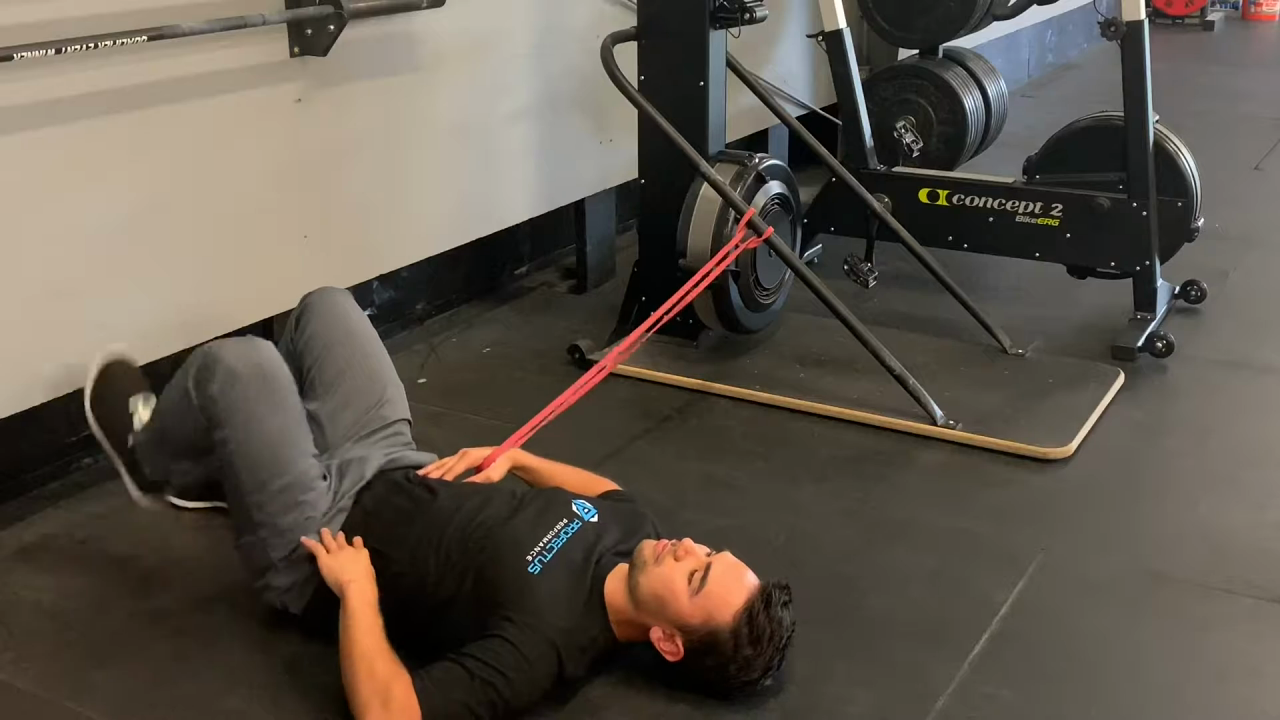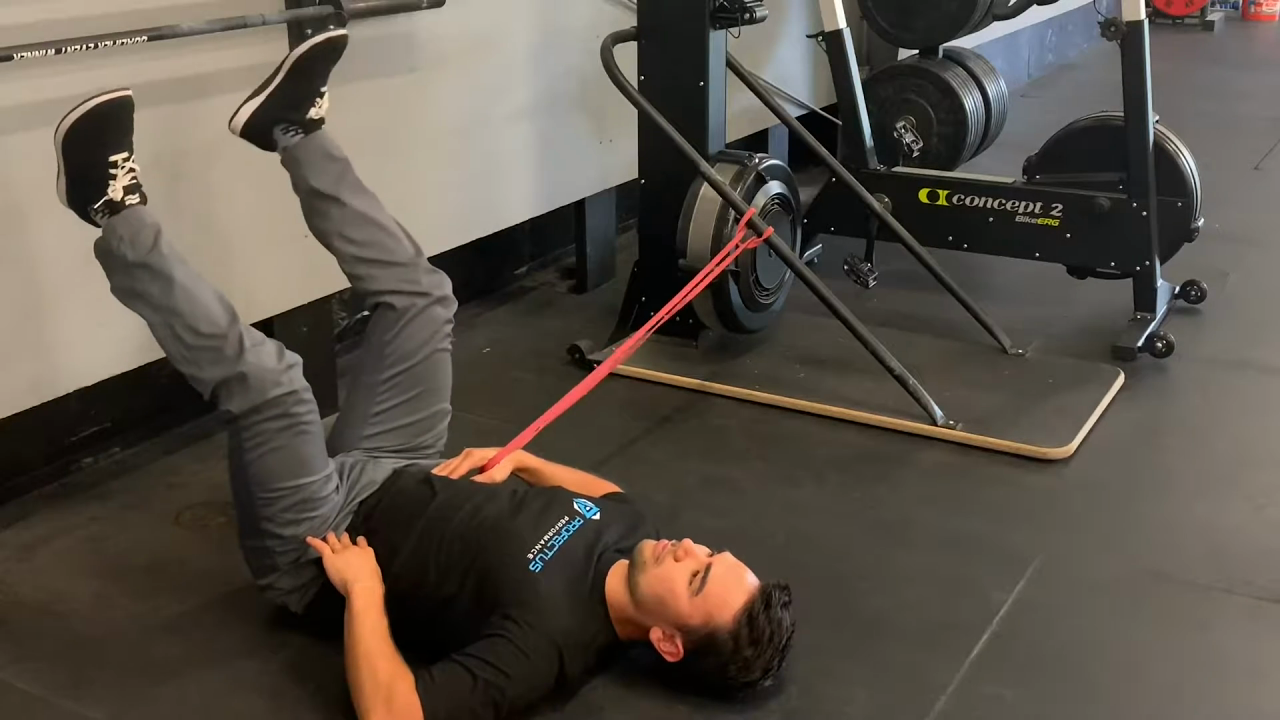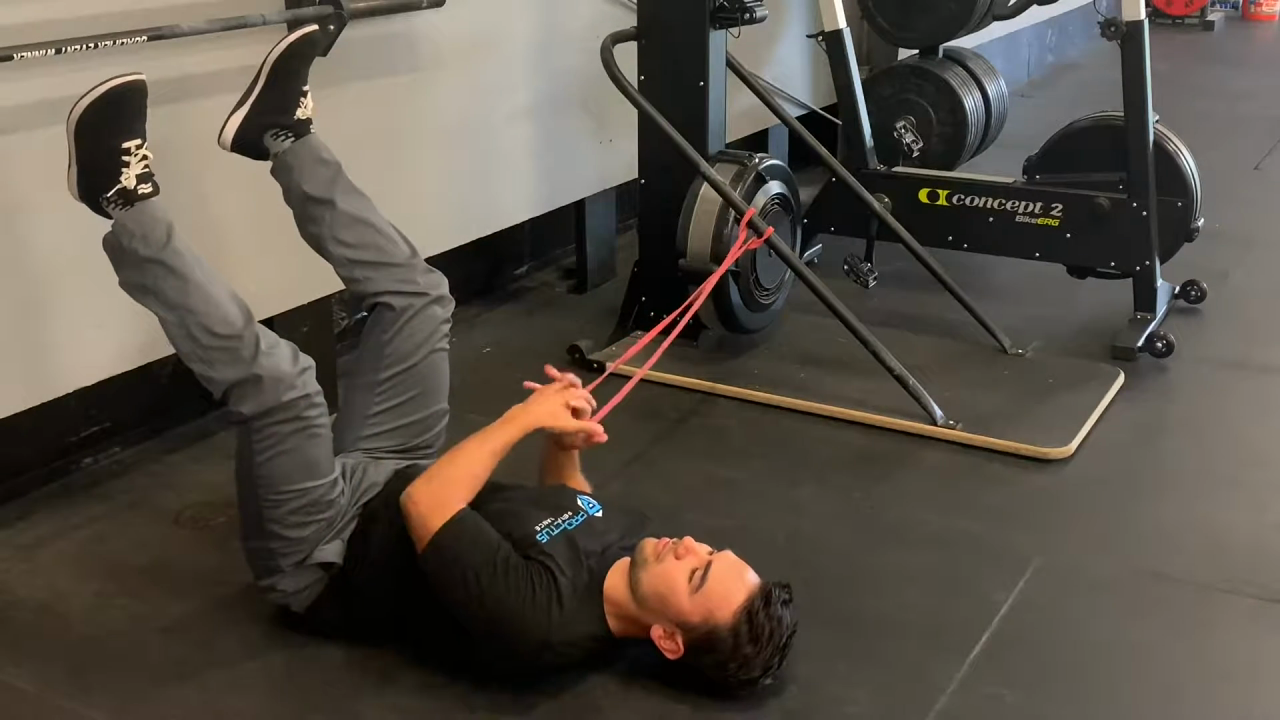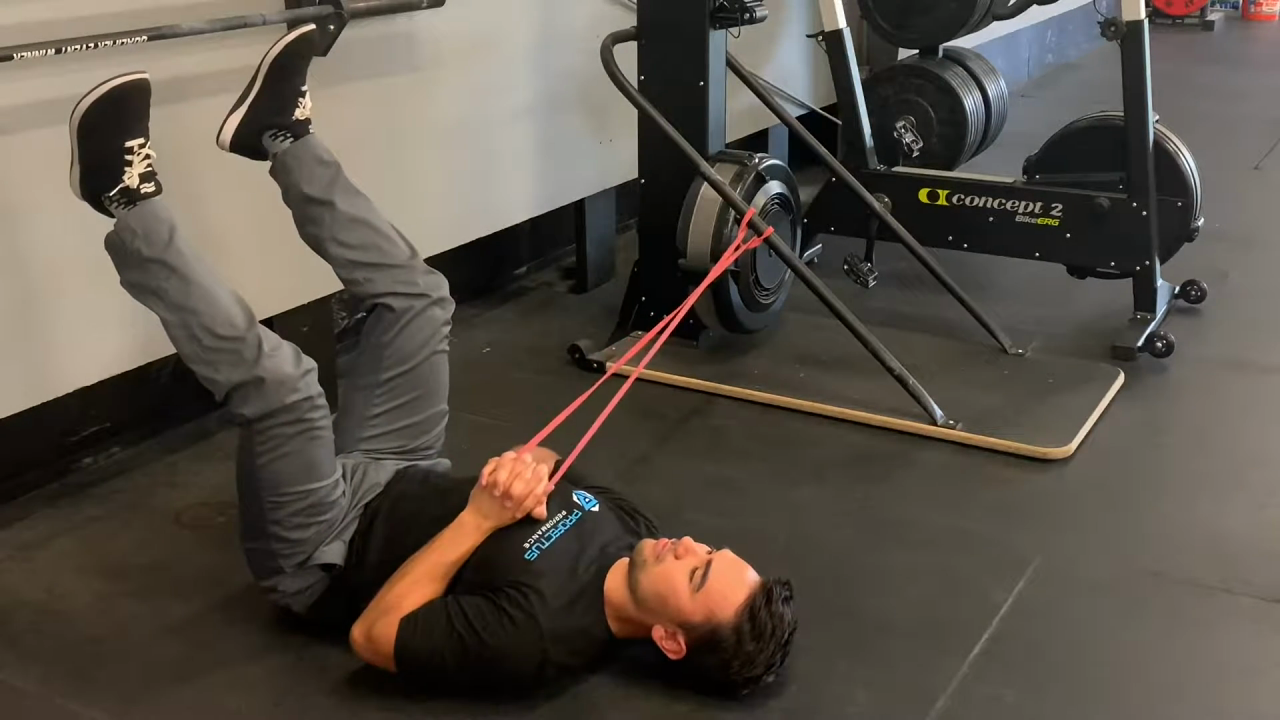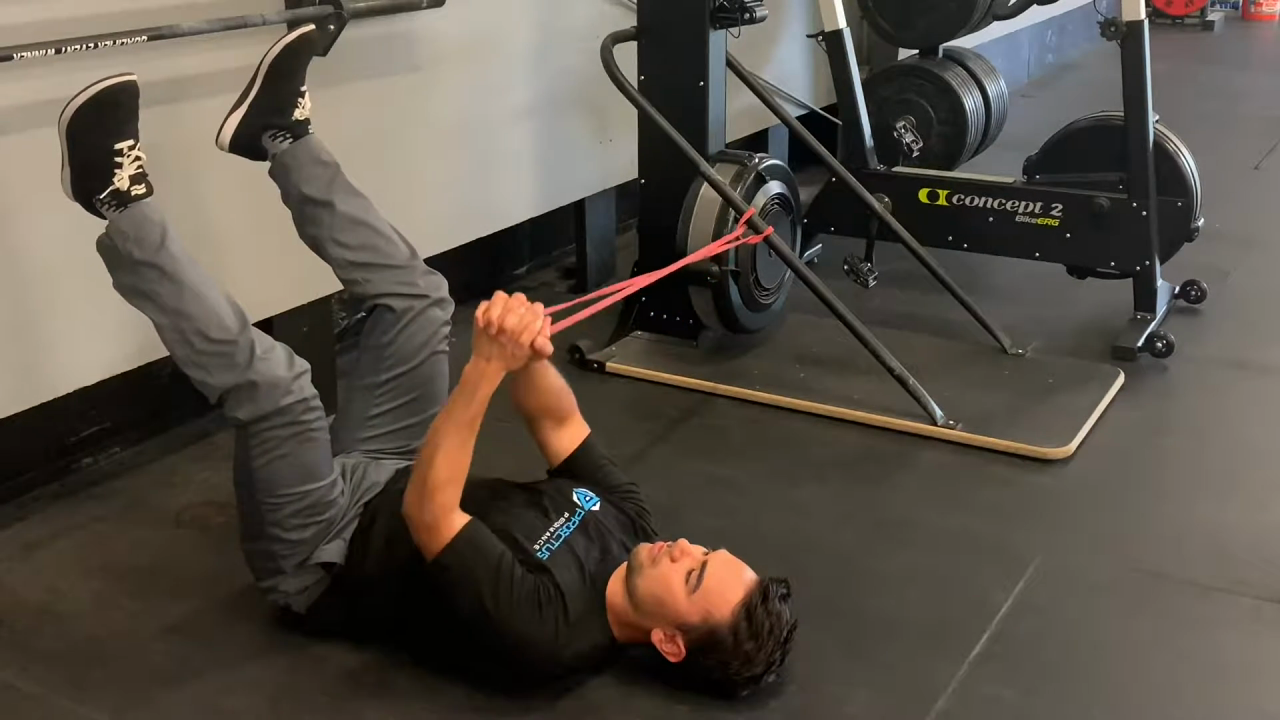
dt=1s
person 1, frame 1
left shoulder: (546, 639)
right shoulder: (629, 534)
right elbow: (601, 485)
left wrist: (356, 588)
right wrist: (514, 459)
left hip: (317, 543)
right hip: (392, 473)
left knee: (237, 365)
right knee: (325, 308)
left ankle: (153, 456)
right ankle: (232, 461)
person 1, frame 2
left shoulder: (550, 638)
right shoulder: (628, 538)
right elbow: (603, 490)
left wrist: (363, 589)
right wrist: (520, 460)
left hip: (319, 549)
right hip: (393, 481)
left knee: (264, 374)
right knee: (421, 295)
left ankle: (118, 214)
right ankle: (294, 131)
person 1, frame 3
left shoulder: (543, 621)
right shoulder: (625, 540)
left elbow: (423, 508)
left wrist: (526, 417)
right wrist: (565, 441)
left hip: (319, 555)
right hip: (381, 474)
left knee: (274, 374)
right knee: (416, 294)
left ankle: (128, 204)
right ankle: (282, 136)
person 1, frame 4
left shoulder: (543, 634)
right shoulder: (624, 528)
left elbow: (375, 637)
right elbow: (546, 463)
left wrist: (477, 517)
right wrist: (522, 469)
left hip: (320, 554)
right hip: (395, 478)
left knee: (277, 378)
right knee: (415, 294)
left ankle: (132, 203)
right ankle: (282, 137)
person 1, frame 5
left shoulder: (548, 632)
right shoulder: (624, 525)
left elbow: (425, 515)
right elbow: (560, 425)
left wrist: (487, 367)
right wrist: (527, 354)
left hip: (322, 555)
right hip: (381, 476)
left knee: (271, 379)
right knee: (416, 296)
left ankle: (122, 204)
right ankle: (280, 137)
